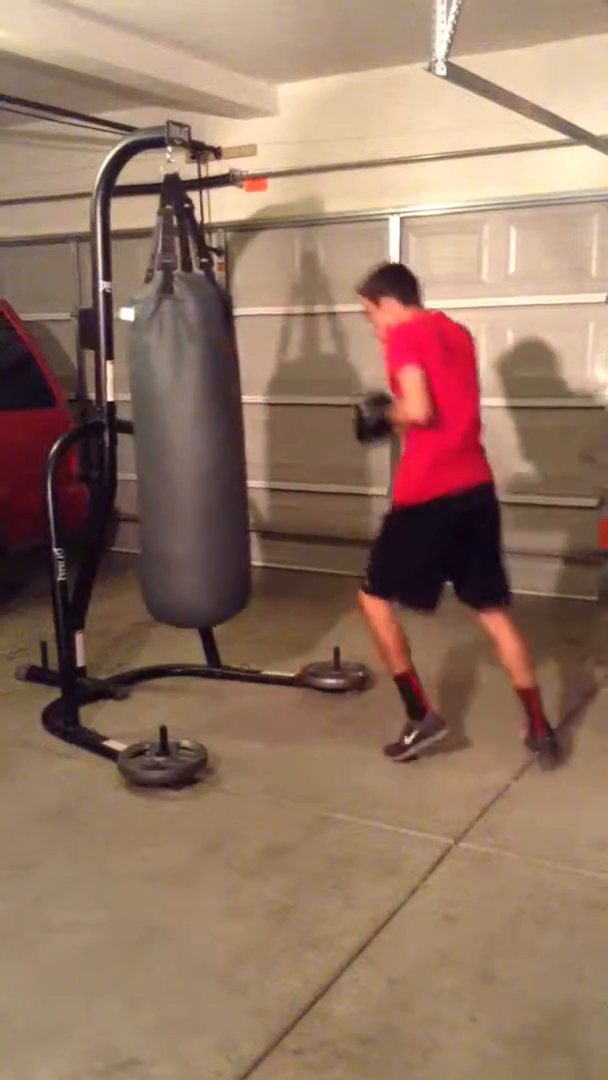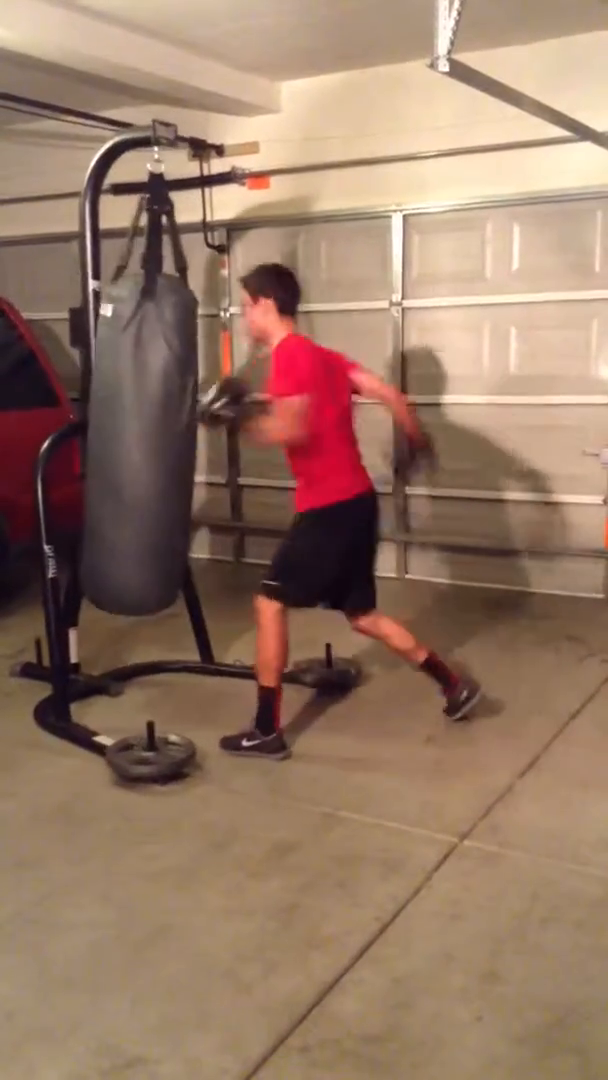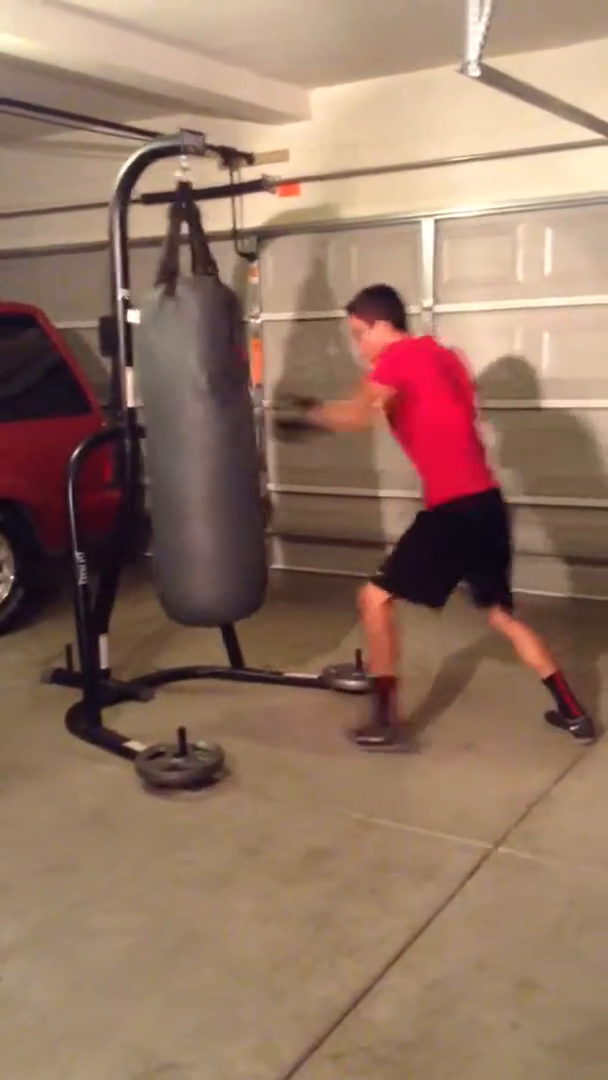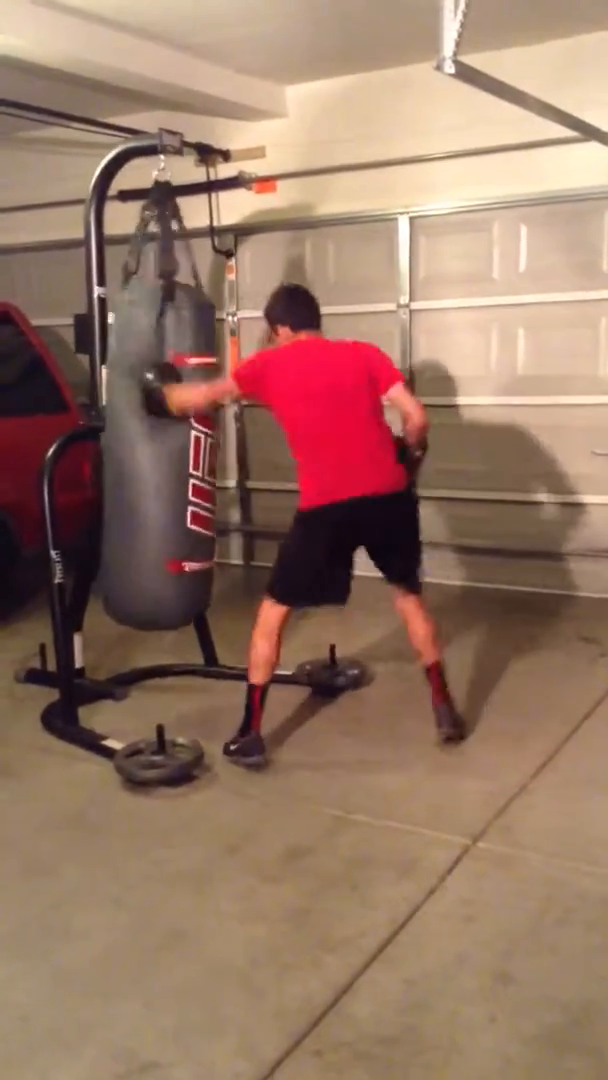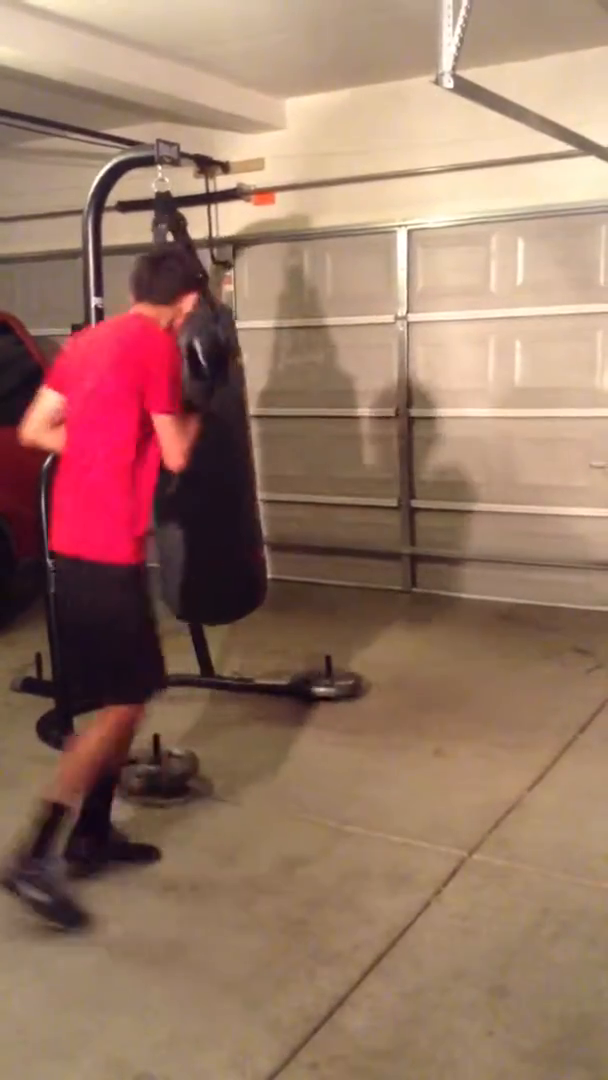
dt=1s
person 1, frame 1
left shoulder: (405, 334)
right shoulder: (458, 333)
left elbow: (420, 410)
left wrist: (382, 416)
left hip: (423, 497)
right hip: (475, 489)
left knee: (374, 599)
right knee: (492, 614)
left ankle: (421, 716)
right ankle: (541, 733)
person 1, frame 2
left shoulder: (289, 354)
right shoulder: (322, 356)
left elbow: (288, 431)
right elbow: (386, 392)
left wrist: (239, 419)
right wrist: (414, 434)
left hip: (333, 507)
right hip: (351, 500)
left knee: (270, 606)
right knee: (359, 614)
left ankle: (267, 731)
right ankle: (452, 683)
person 1, frame 3
left shoulder: (401, 357)
right shoulder: (442, 354)
left elbow: (362, 413)
left wrist: (309, 417)
left hip: (458, 505)
right hip: (483, 501)
left knee: (375, 599)
right knee: (498, 611)
left ankle: (385, 721)
right ankle: (574, 713)
person 1, frame 4
left shoulder: (268, 364)
right shoulder: (366, 354)
left elbow: (196, 398)
right elbow: (416, 420)
left wrist: (166, 391)
right wrist: (407, 450)
left hip: (323, 507)
right hip: (385, 496)
left knee: (272, 612)
right knee: (408, 594)
left ankle: (249, 735)
right ankle: (444, 710)
person 1, frame 5
left shoulder: (85, 343)
right shoulder: (157, 350)
right elbow: (176, 458)
right wrist: (192, 403)
left hip: (74, 541)
right hip: (104, 553)
left knee: (124, 688)
right knee: (125, 704)
left ankle: (93, 833)
